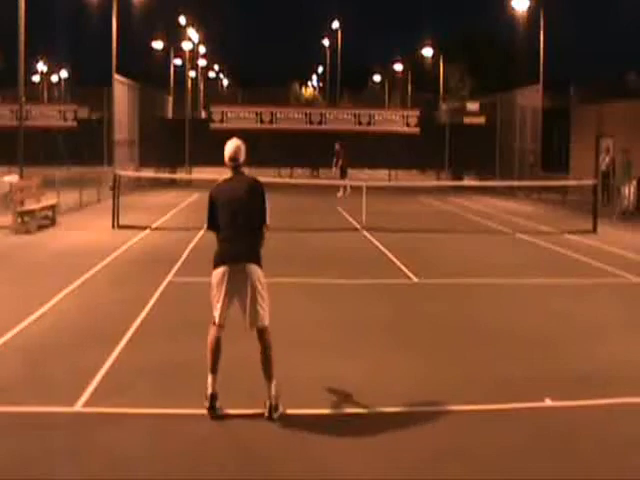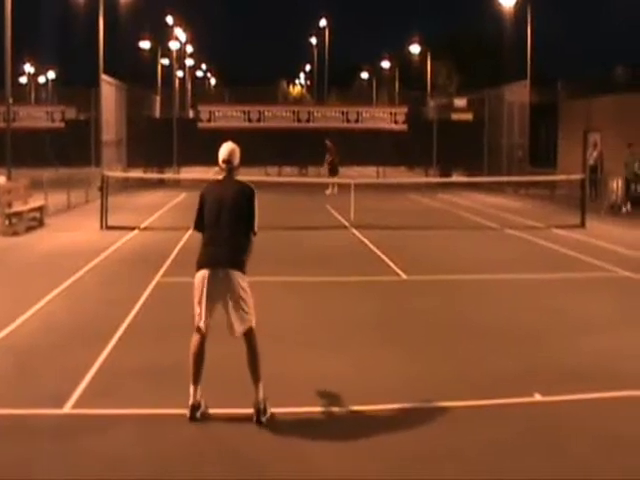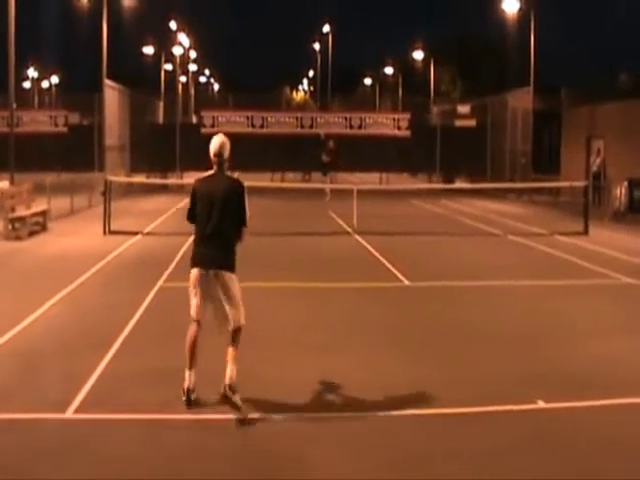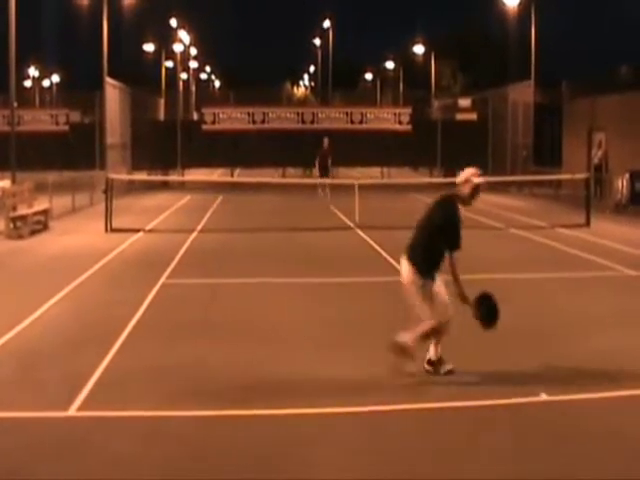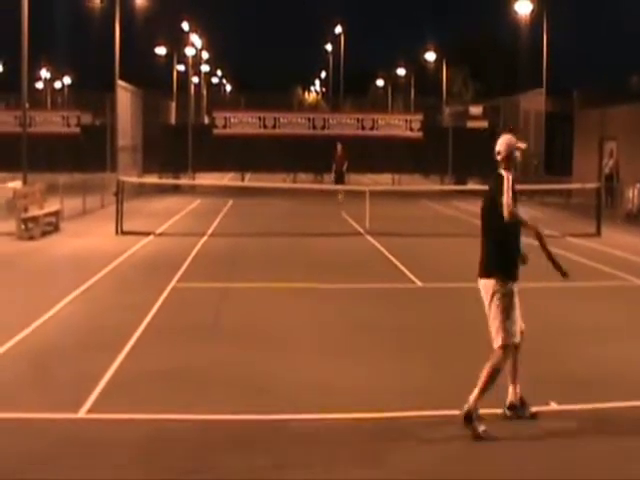
dt=1s
person 1, frame 1
left shoulder: (216, 192)
right shoulder: (255, 186)
left elbow: (215, 230)
right elbow: (262, 229)
left hip: (222, 263)
right hip: (250, 263)
left knee: (217, 324)
right knee: (262, 330)
left ankle: (211, 388)
right ankle: (272, 398)
person 1, frame 2
left shoulder: (207, 191)
right shoulder: (247, 192)
left elbow: (201, 230)
right elbow: (250, 237)
left hip: (206, 266)
right hip: (233, 267)
left knee: (200, 331)
right knee: (249, 332)
left ankle: (195, 399)
right ankle: (260, 402)
person 1, frame 3
left shoulder: (199, 185)
right shoulder: (236, 187)
left elbow: (194, 223)
right elbow: (240, 233)
left hip: (199, 262)
right hip: (224, 265)
left knee: (196, 323)
right knee: (236, 327)
left ankle: (189, 385)
right ankle: (230, 382)
person 1, frame 4
left shoulder: (444, 202)
right shoulder: (453, 214)
right elbow: (451, 258)
right wrist: (460, 290)
left hip: (414, 263)
right hip: (418, 270)
left knee: (440, 312)
right knee: (440, 321)
left ankle: (434, 358)
right ankle: (405, 342)
person 1, frame 5
left shoulder: (497, 182)
right shoulder: (505, 181)
right elbow: (509, 215)
left wrist: (515, 250)
right wrist: (534, 229)
left hip: (490, 273)
right hip: (500, 277)
left knee: (514, 339)
right knee: (503, 349)
left ankle: (515, 399)
right ankle: (470, 411)
